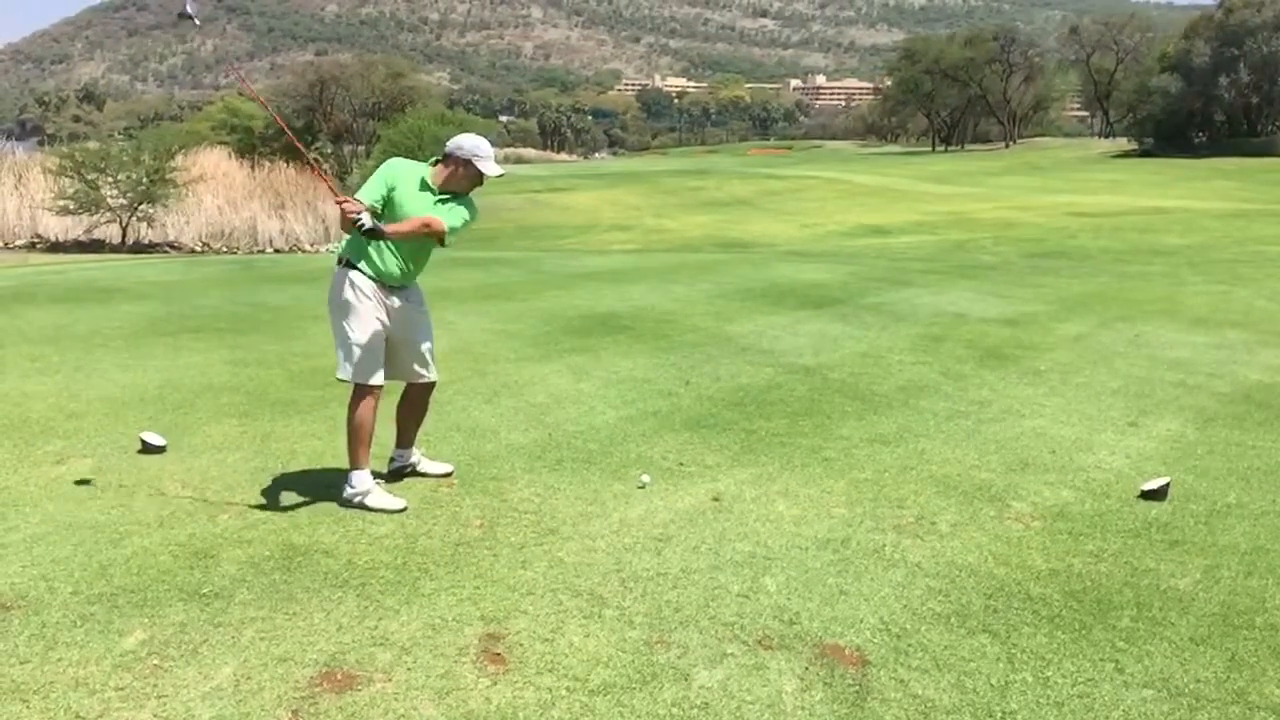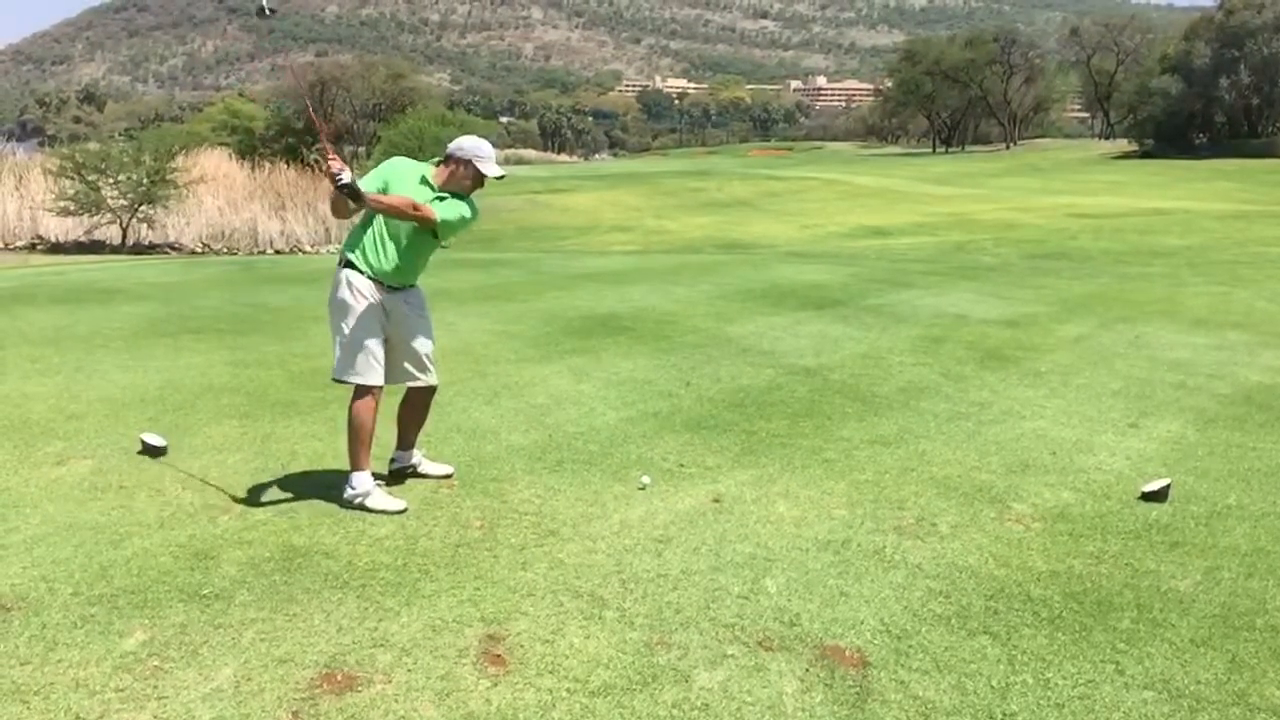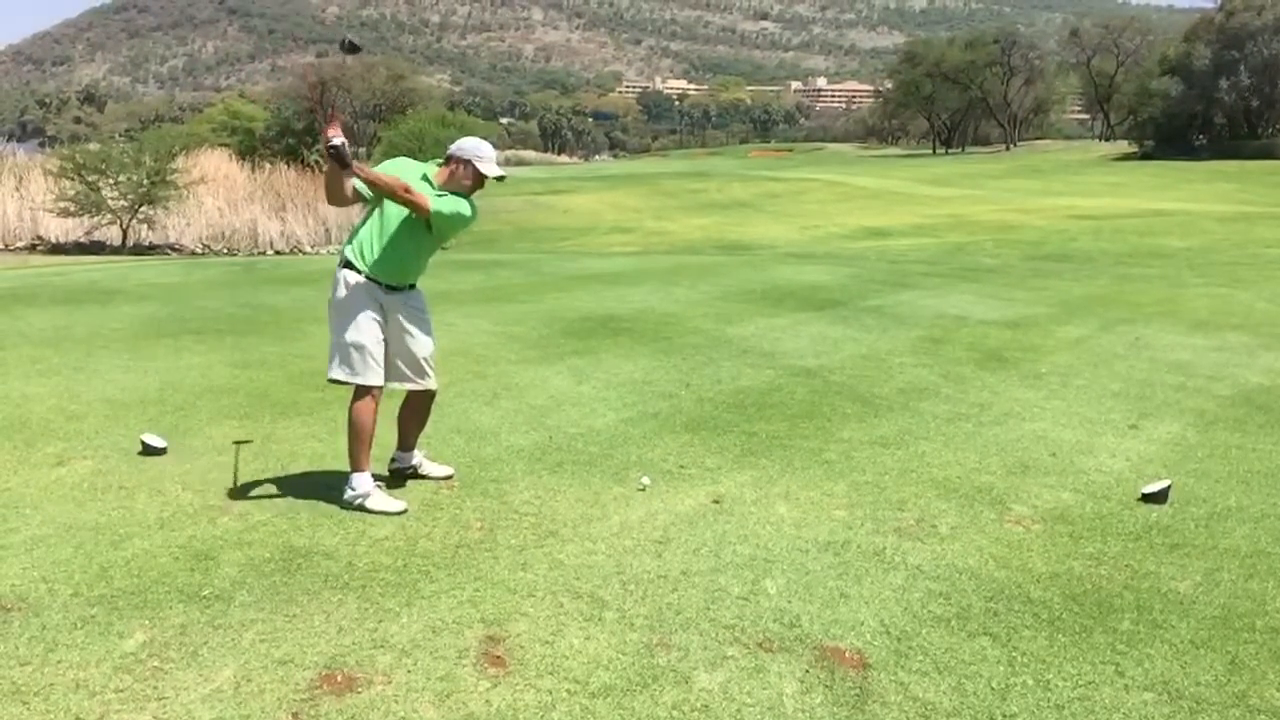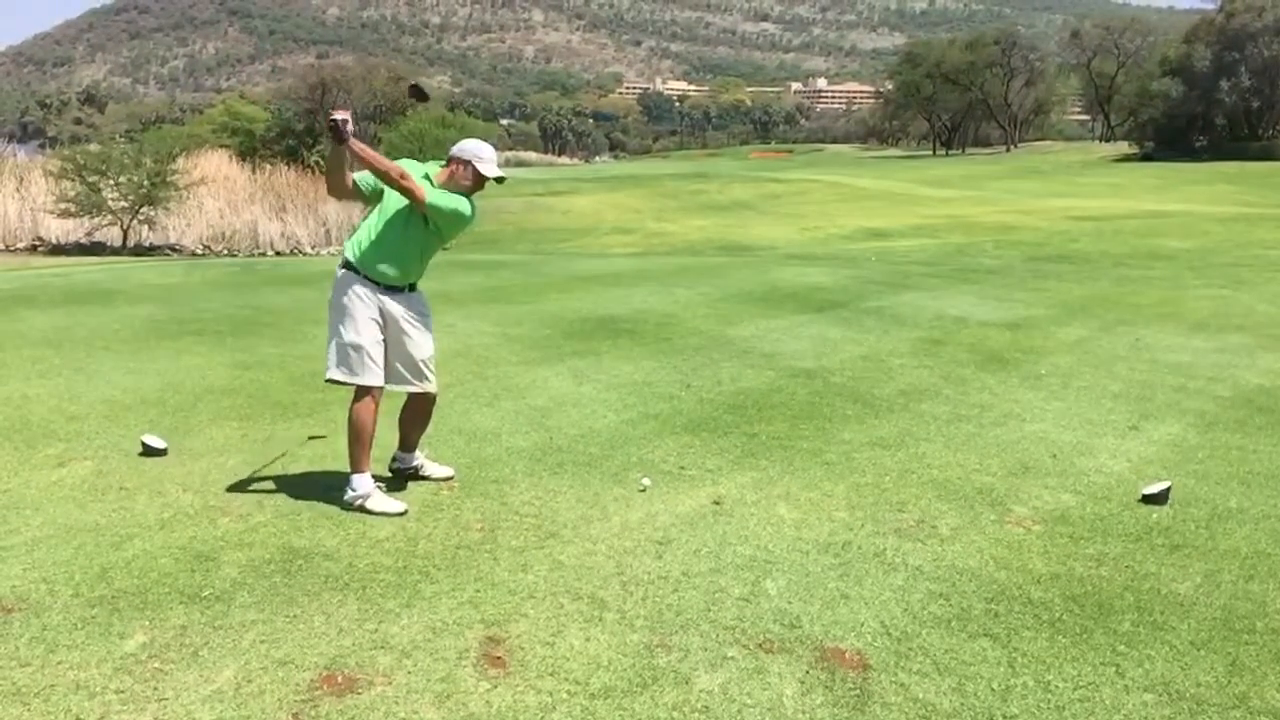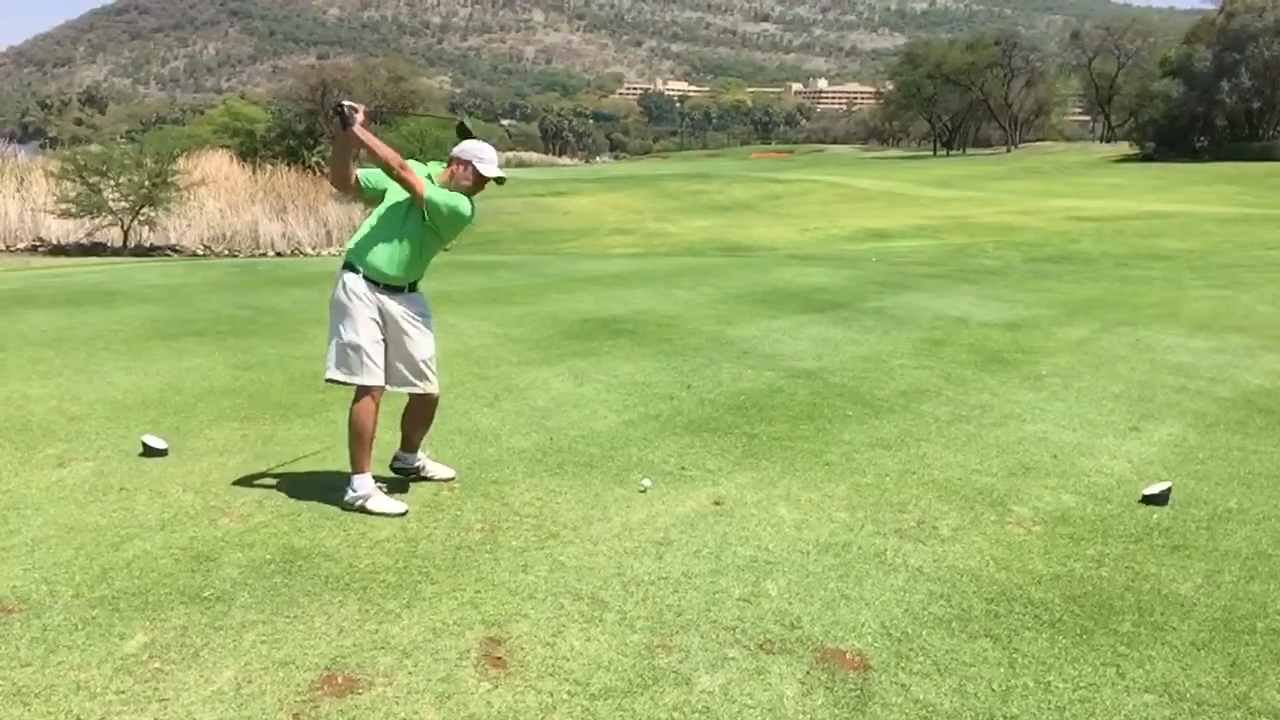
dt=0.4s
person 1, frame 1
left shoulder: (462, 207)
right shoulder: (397, 170)
left elbow: (425, 226)
right elbow: (350, 219)
left wrist: (380, 229)
right wrist: (353, 216)
left hip: (404, 290)
right hip: (360, 281)
left knee: (423, 378)
right knee: (368, 382)
left ankle: (404, 457)
right ankle: (358, 482)
person 1, frame 2
left shoulder: (463, 208)
right shoulder: (398, 168)
left elbow: (416, 211)
right elbow: (340, 210)
left wrist: (361, 196)
right wrist: (341, 184)
left hip: (404, 293)
right hip: (360, 282)
left knee: (424, 381)
right knee: (369, 384)
left ankle: (405, 457)
right ankle: (359, 483)
person 1, frame 3
left shoulder: (462, 209)
right shoulder: (402, 167)
left elbow: (406, 196)
right elbow: (338, 197)
left wrist: (351, 164)
right wrist: (335, 163)
left hip: (404, 295)
right hip: (358, 284)
left knee: (425, 385)
right knee: (369, 385)
left ankle: (405, 458)
right ankle: (359, 484)
person 1, frame 4
left shoulder: (462, 209)
right shoulder: (408, 165)
left elbow: (402, 183)
right elbow: (339, 189)
left wrist: (351, 141)
right wrist: (338, 145)
left hip: (404, 297)
right hip: (359, 286)
left knee: (425, 390)
right knee: (369, 387)
left ankle: (407, 458)
right ankle: (359, 485)
person 1, frame 5
left shoulder: (460, 208)
right shoulder: (416, 171)
left elbow: (401, 172)
right elbow: (343, 182)
left wrist: (358, 129)
right wrist: (345, 136)
left hip: (404, 298)
right hip: (360, 287)
left knee: (427, 391)
right knee: (369, 387)
left ankle: (409, 458)
right ankle: (360, 486)
